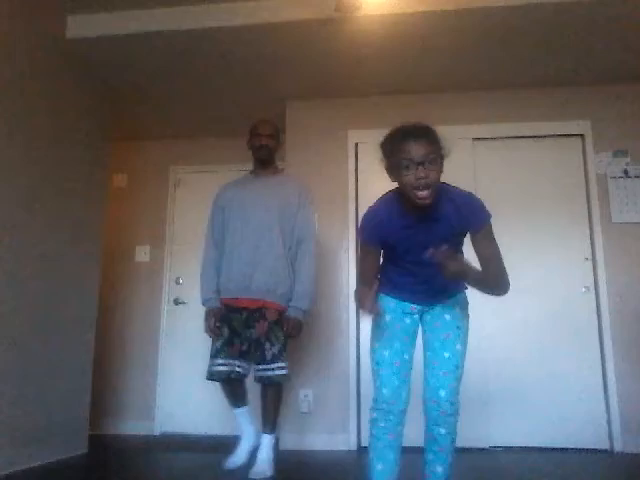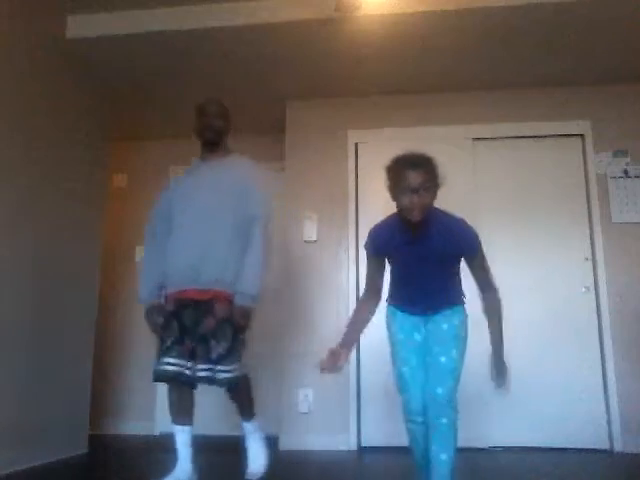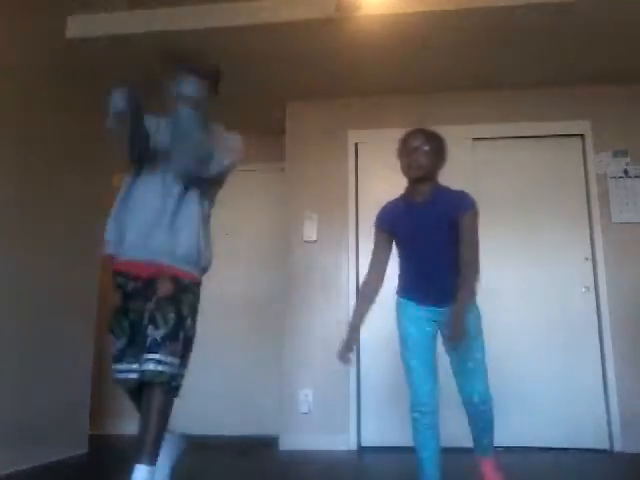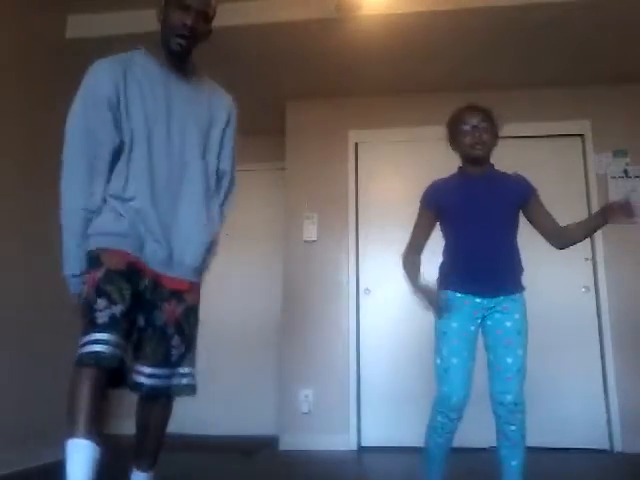
dt=0.7s
person 1, frame 1
left shoulder: (295, 192)
right shoulder: (228, 193)
left elbow: (305, 252)
right elbow: (213, 249)
left wrist: (298, 306)
right wrist: (210, 300)
left hip: (273, 300)
right hip: (230, 298)
left knee: (271, 374)
right knee: (224, 369)
left ankle: (265, 450)
right ankle: (247, 432)
person 1, frame 2
left shoulder: (246, 173)
right shoulder: (178, 183)
left elbow: (256, 236)
right elbow: (156, 238)
left wrist: (246, 295)
right wrist: (150, 295)
left hip: (223, 290)
right hip: (179, 291)
left knee: (228, 368)
right knee: (174, 370)
left ankle: (254, 436)
person 1, frame 3
left shoulder: (225, 140)
right shoulder: (148, 123)
left elbow: (199, 164)
right elbow: (135, 139)
left wrist: (192, 104)
left hip: (176, 262)
right hip: (126, 258)
left knee: (160, 367)
right knee: (130, 365)
right ankle: (166, 439)
person 1, frame 4
left shoulder: (220, 105)
right shoulder: (113, 74)
left elbow: (218, 190)
right elbow: (84, 169)
left wrist: (198, 256)
right wrist: (78, 269)
left hip: (180, 261)
right hip: (117, 244)
left knee: (163, 380)
right knee: (99, 351)
person 2, frame 1
left shoulder: (466, 206)
right shoulder: (378, 217)
left elbow: (500, 283)
right elbow: (366, 285)
left wrist: (463, 272)
right wrist: (366, 300)
left hip: (447, 303)
right hip: (395, 303)
left knee: (442, 404)
right knee: (388, 403)
person 2, frame 2
left shoulder: (457, 231)
right shoulder: (381, 235)
left elbow: (487, 288)
right elbow: (371, 294)
left wrist: (497, 350)
right wrist: (346, 344)
left hip: (446, 315)
right hip: (403, 317)
left knee: (441, 400)
right knee: (415, 407)
person 2, frame 3
left shoulder: (460, 203)
right shoulder: (389, 214)
left elbow: (469, 263)
right elbow: (375, 274)
left wrist: (459, 316)
right wrist: (353, 329)
left hip: (458, 308)
right hip: (413, 309)
left knee: (477, 394)
right knee: (423, 402)
person 2, frame 4
left shoulder: (516, 187)
right shoulder: (439, 192)
left elbow: (558, 236)
right elbow: (412, 252)
left wrist: (602, 217)
right wrist: (420, 286)
left hip: (507, 300)
right hip: (456, 300)
left knee: (508, 399)
right knee: (450, 398)
